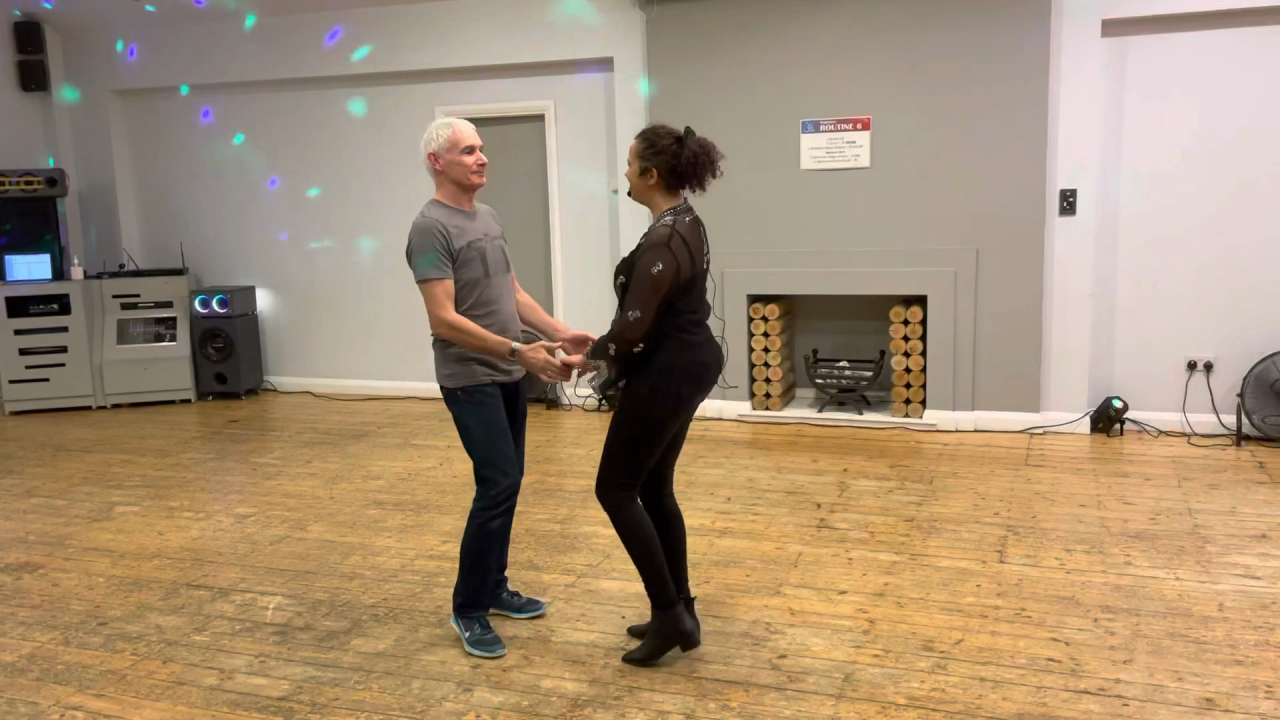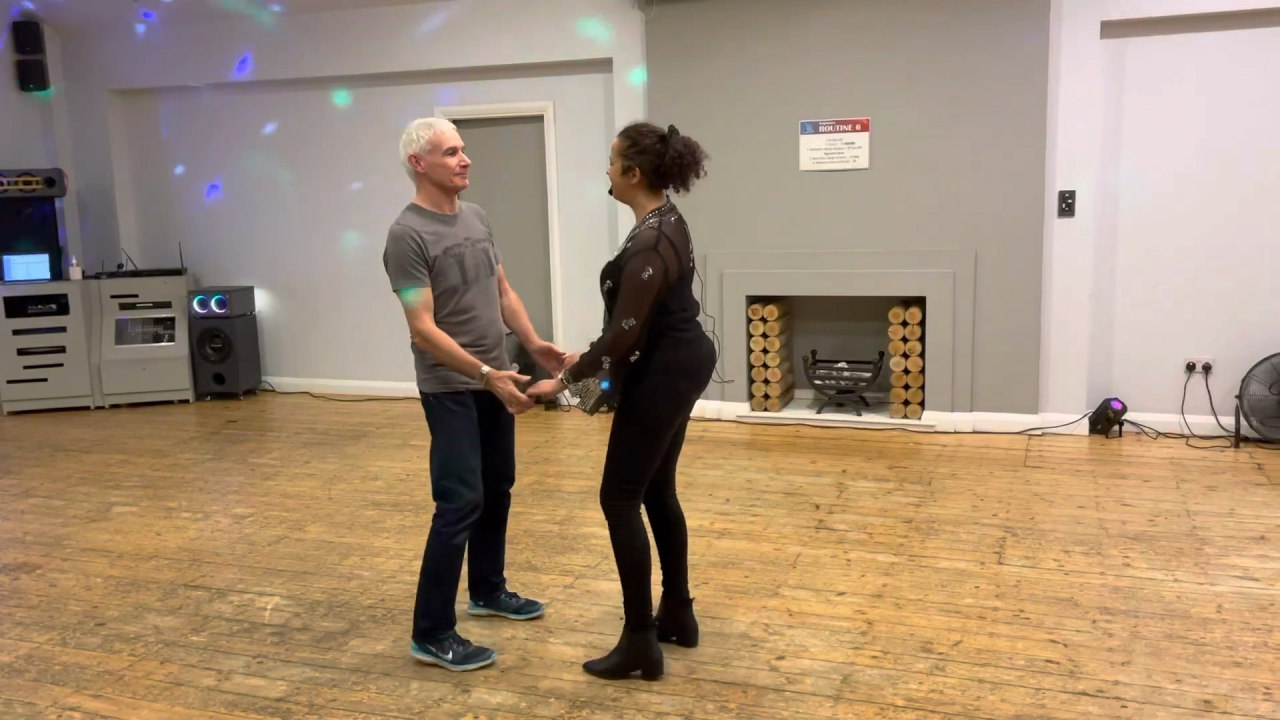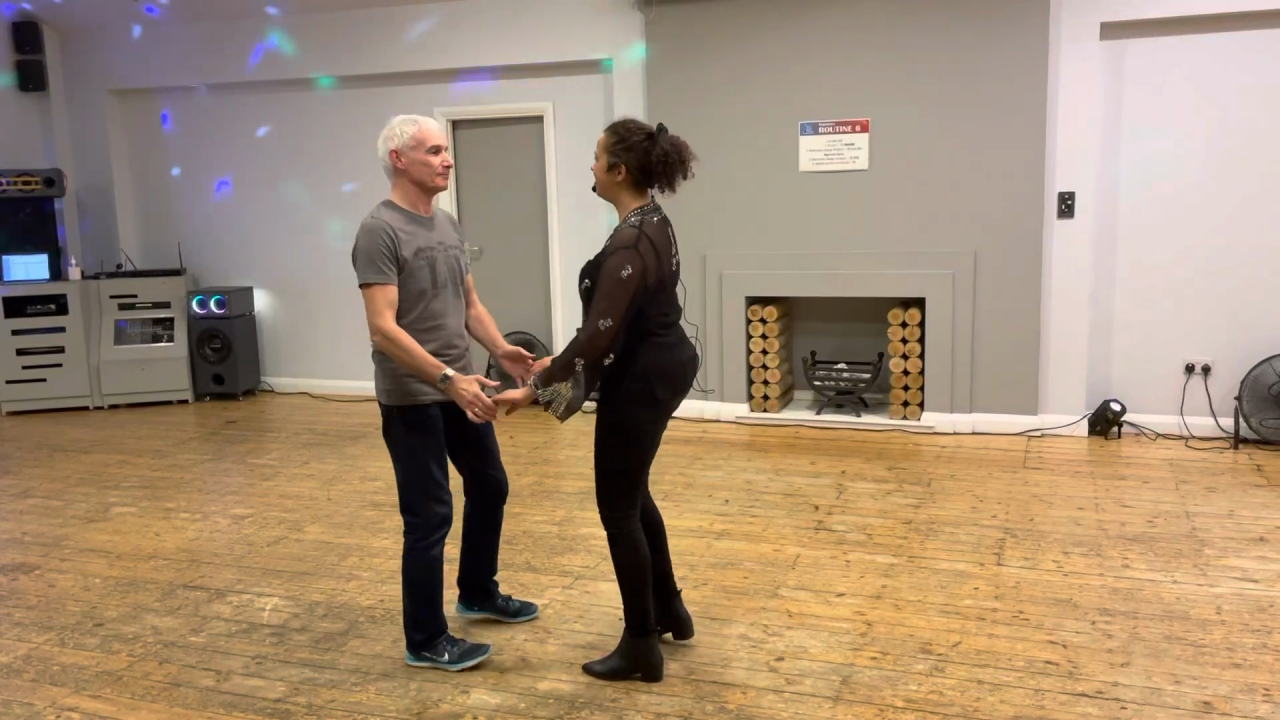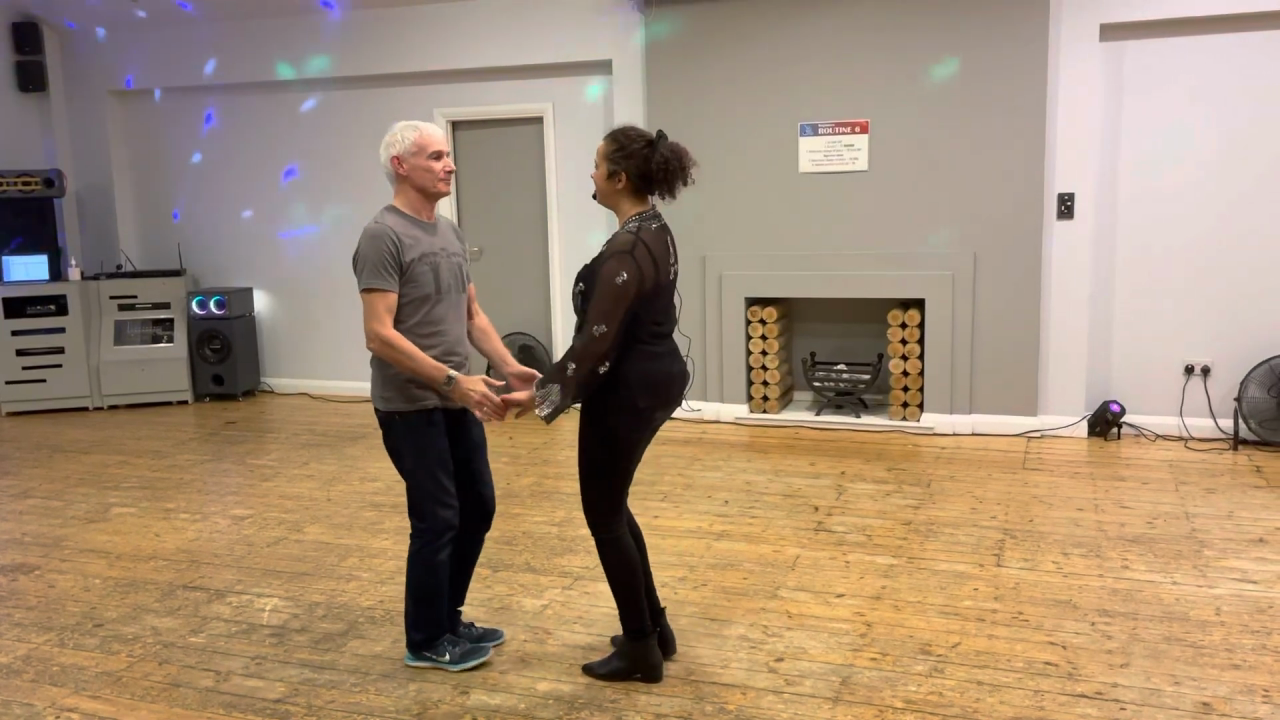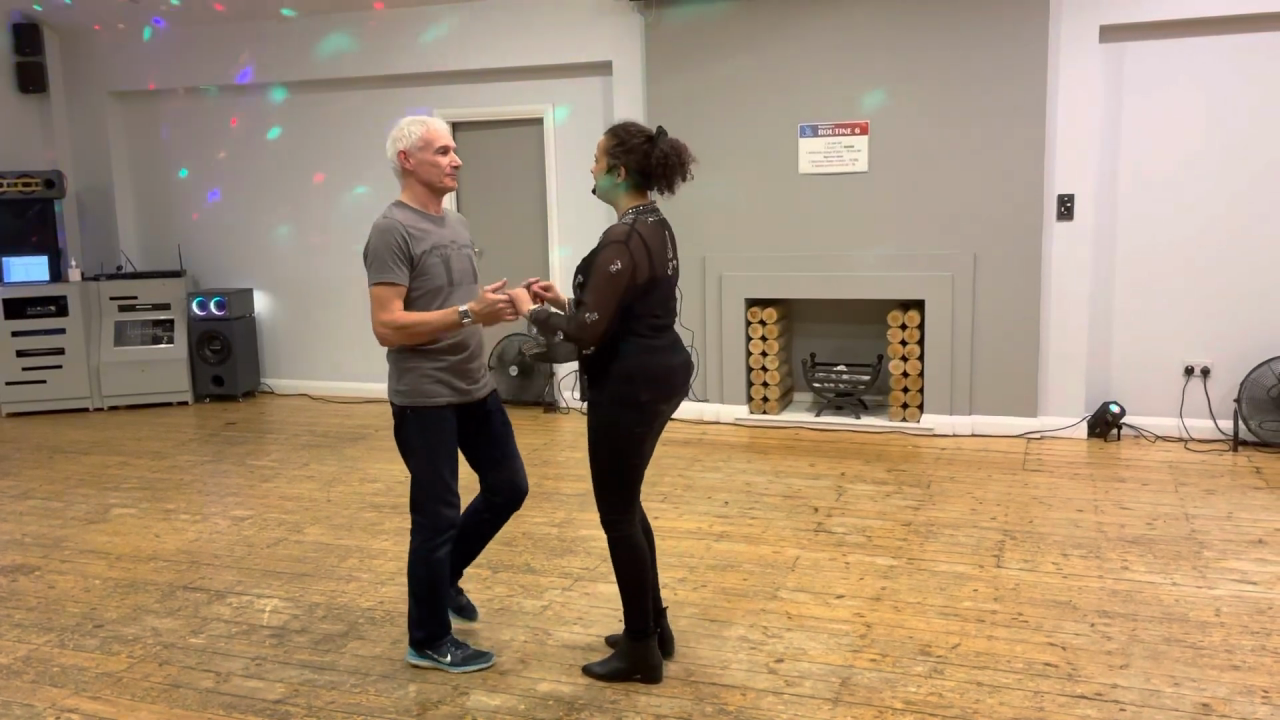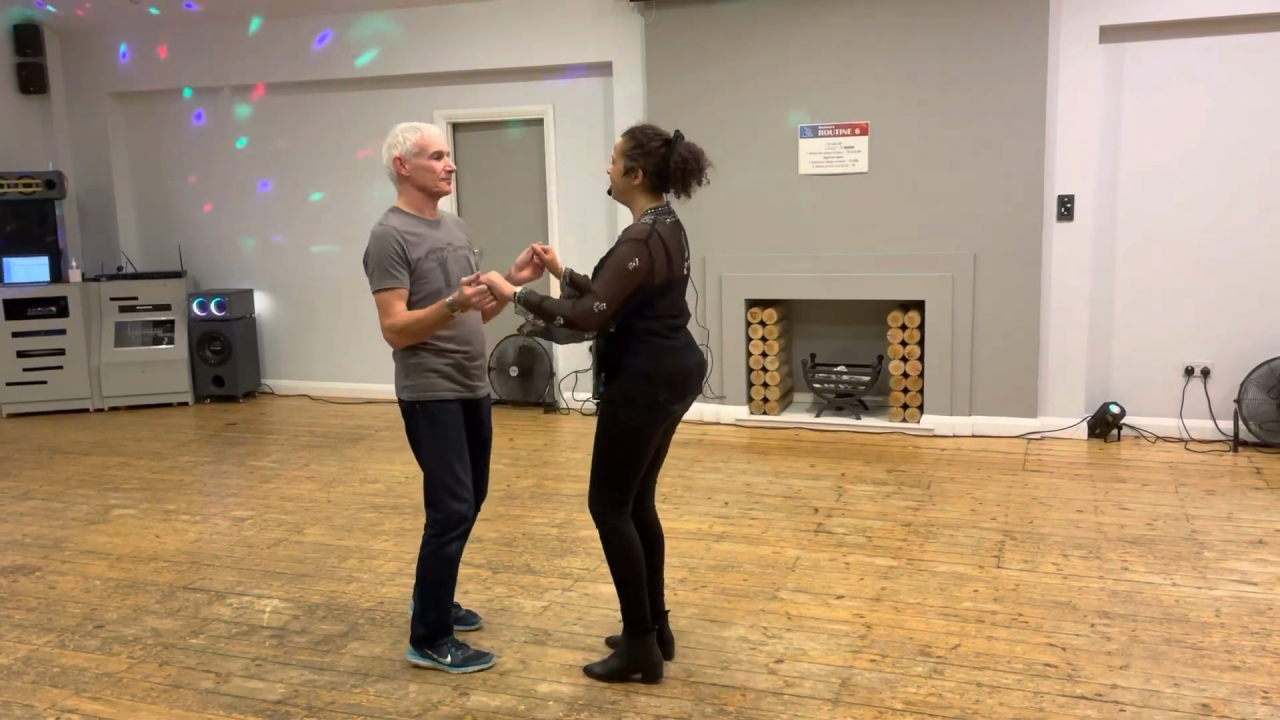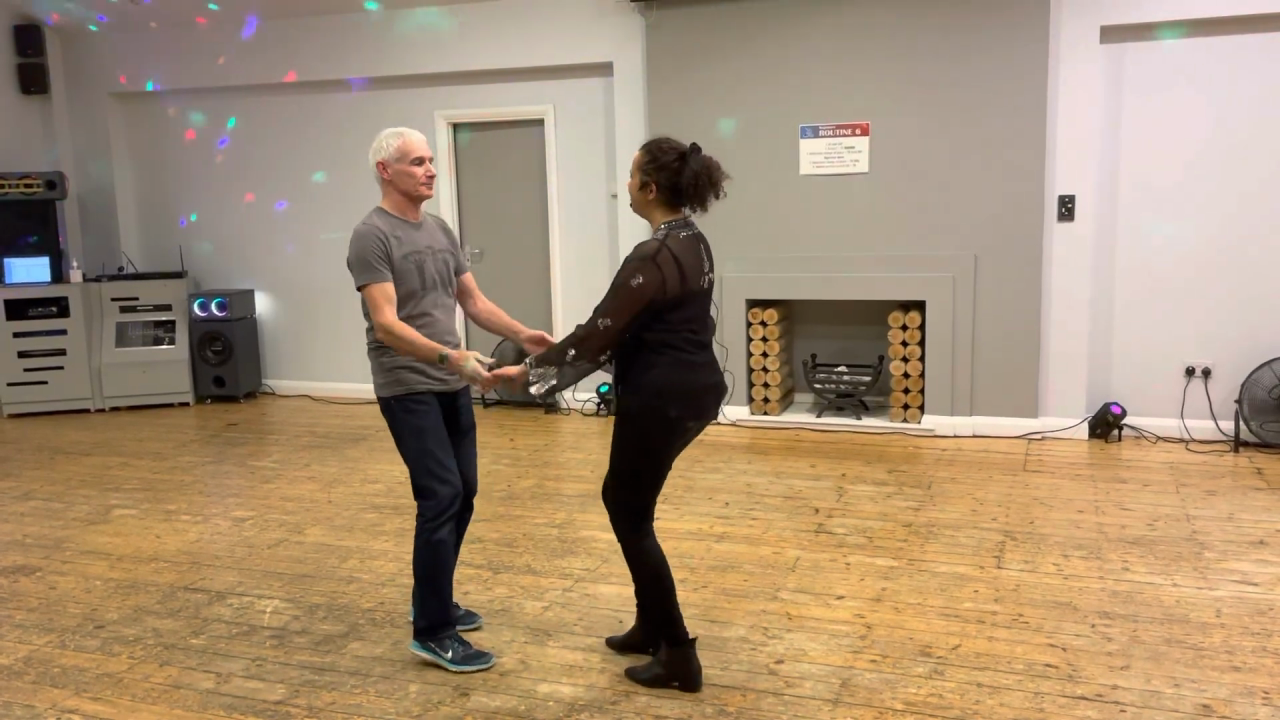
dt=0.4s
person 1, frame 1
left shoulder: (662, 240)
right shoulder: (686, 224)
left elbow: (635, 327)
left wrist: (587, 357)
right wrist: (601, 347)
left hip: (666, 374)
right hip: (690, 364)
left knee: (615, 488)
right knee: (653, 487)
left ankle: (669, 616)
right ankle: (677, 611)
person 1, frame 2
left shoulder: (648, 243)
right shoulder: (666, 221)
left elbow: (625, 335)
left wrist: (564, 380)
right wrist: (586, 359)
left hip: (661, 376)
right hip: (682, 364)
left knee: (620, 499)
right knee: (657, 491)
left ankle: (640, 643)
right ankle: (677, 616)
person 1, frame 3
left shoulder: (628, 243)
right shoulder: (654, 223)
left elbow: (599, 336)
left wrist: (536, 389)
right wrist: (559, 363)
left hip: (640, 382)
right hip: (665, 366)
left knee: (617, 509)
right knee: (633, 494)
left ankle: (641, 647)
right ankle: (670, 609)
person 1, frame 4
left shoulder: (625, 247)
right shoulder: (655, 232)
left elbow: (598, 342)
left wrist: (538, 394)
right wrist: (555, 381)
left hip: (630, 390)
right hip: (661, 375)
left knee: (602, 513)
right knee: (610, 503)
left ankle: (640, 648)
right ankle: (652, 625)
person 1, frame 5
left shoulder: (622, 238)
right shoulder: (655, 226)
left elbow: (590, 330)
left wrist: (532, 312)
right wrist: (565, 300)
left hip: (630, 384)
right hip: (661, 372)
left knee: (617, 512)
right knee: (624, 502)
left ankle: (640, 650)
right ankle: (654, 626)
person 1, frame 6
left shoulder: (641, 237)
right shoulder: (666, 226)
left elbow: (591, 315)
left wrist: (516, 294)
right wrist: (563, 272)
left hip: (645, 382)
right hip: (672, 373)
left knee: (609, 506)
right knee: (636, 503)
left ankle: (640, 644)
right ankle: (653, 627)
person 1, frame 7
left shoulder: (653, 255)
right shoulder: (694, 242)
left elbow: (602, 332)
left wrist: (532, 367)
right wrist: (561, 354)
left hip: (662, 397)
right hip: (699, 388)
left knee: (630, 517)
right knee: (623, 498)
left ankle: (678, 656)
right ankle: (650, 626)
person 2, frame 1
left shoulder: (488, 217)
right shoulder: (431, 228)
right elbow: (444, 320)
left wrist: (558, 332)
right wrist: (519, 352)
left hip: (508, 373)
right hip: (470, 378)
left knee: (508, 481)
right knee: (499, 483)
left ankle: (493, 587)
right ankle: (469, 608)
person 2, frame 2
left shoulder: (476, 217)
right shoulder: (408, 235)
left elbow: (502, 292)
right elbow: (423, 329)
left wrist: (534, 343)
right wrist: (486, 375)
left hip: (492, 379)
right hip: (450, 386)
left knee: (497, 487)
right knee: (461, 500)
left ankle: (488, 590)
right ankle: (432, 633)
person 2, frame 3
left shoulder: (448, 225)
right shoulder: (380, 231)
left elbow: (470, 304)
right elbow: (382, 328)
left wrist: (501, 349)
right wrist: (448, 378)
left hip: (457, 388)
right hip: (411, 397)
left knee: (490, 486)
right knee: (429, 515)
left ankle: (481, 593)
right ankle: (426, 641)
person 2, frame 4
left shoulder: (450, 232)
right shoulder: (383, 236)
left elbow: (472, 315)
right elbow: (379, 335)
left wrist: (507, 366)
right wrist: (455, 381)
left hip: (458, 399)
right hip: (410, 405)
left knee: (476, 508)
right knee: (436, 518)
left ankle: (447, 619)
right ankle: (426, 641)
person 2, frame 5
left shoulder: (457, 224)
right shoulder: (392, 231)
right elbow: (388, 327)
left wrist: (509, 300)
right wrist: (468, 314)
left hip: (476, 389)
right hip: (424, 397)
left knee: (508, 488)
right knee: (438, 515)
left ankle: (443, 580)
right ankle: (429, 641)
person 2, frame 6
left shoulder: (455, 226)
right shoulder: (390, 236)
right elbow: (395, 330)
left wrist: (511, 281)
right wrist: (456, 303)
left hip: (473, 388)
right hip: (430, 393)
left knee: (469, 501)
right knee: (452, 508)
left ankle: (432, 599)
right ankle: (430, 639)
person 2, frame 7
left shoulder: (440, 230)
right shoulder: (371, 235)
left elbow: (475, 302)
right elbow: (386, 326)
left wrist: (525, 335)
right wrist: (454, 358)
left hip: (450, 384)
right hip: (407, 388)
left knee: (463, 492)
right knee: (441, 495)
left ankle: (434, 602)
right ankle: (433, 632)
